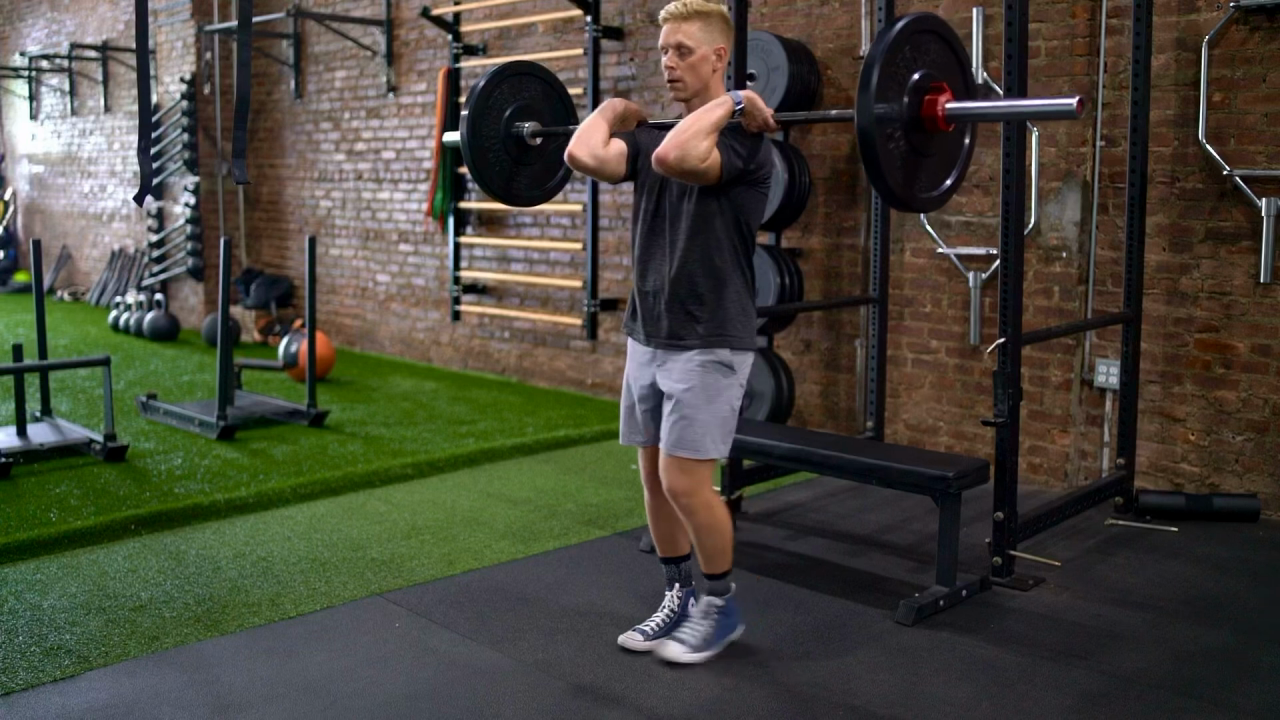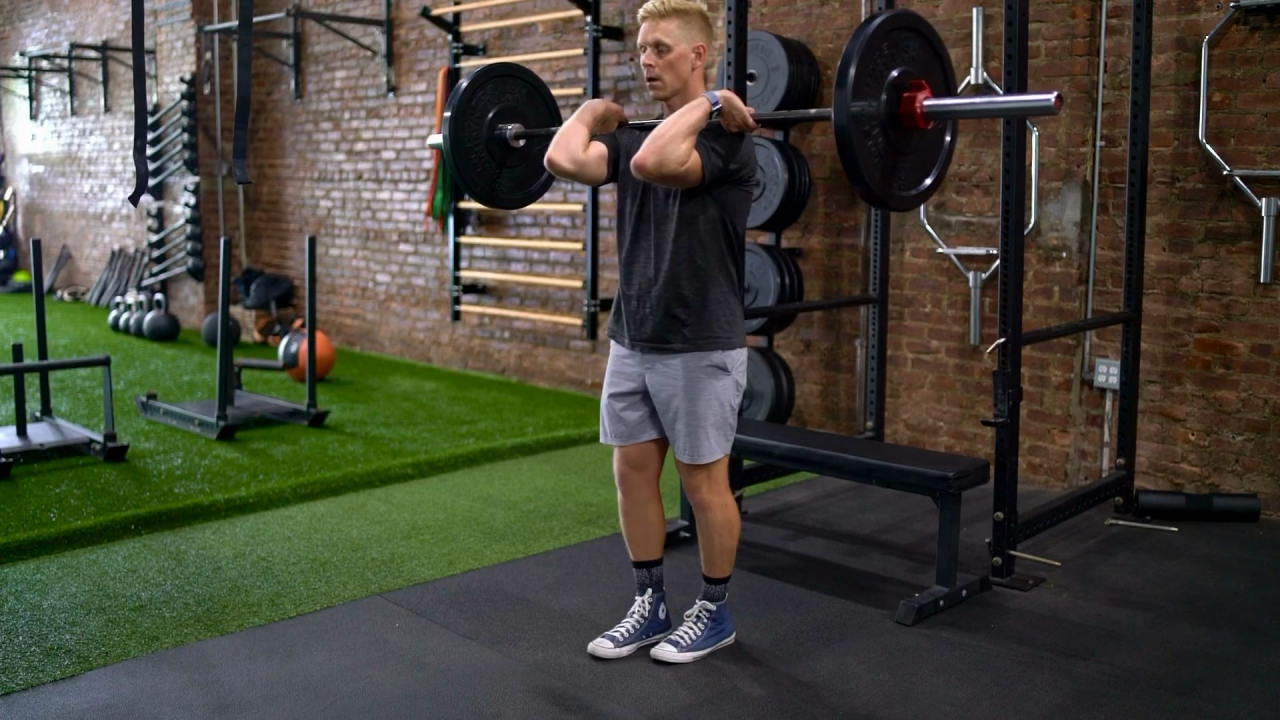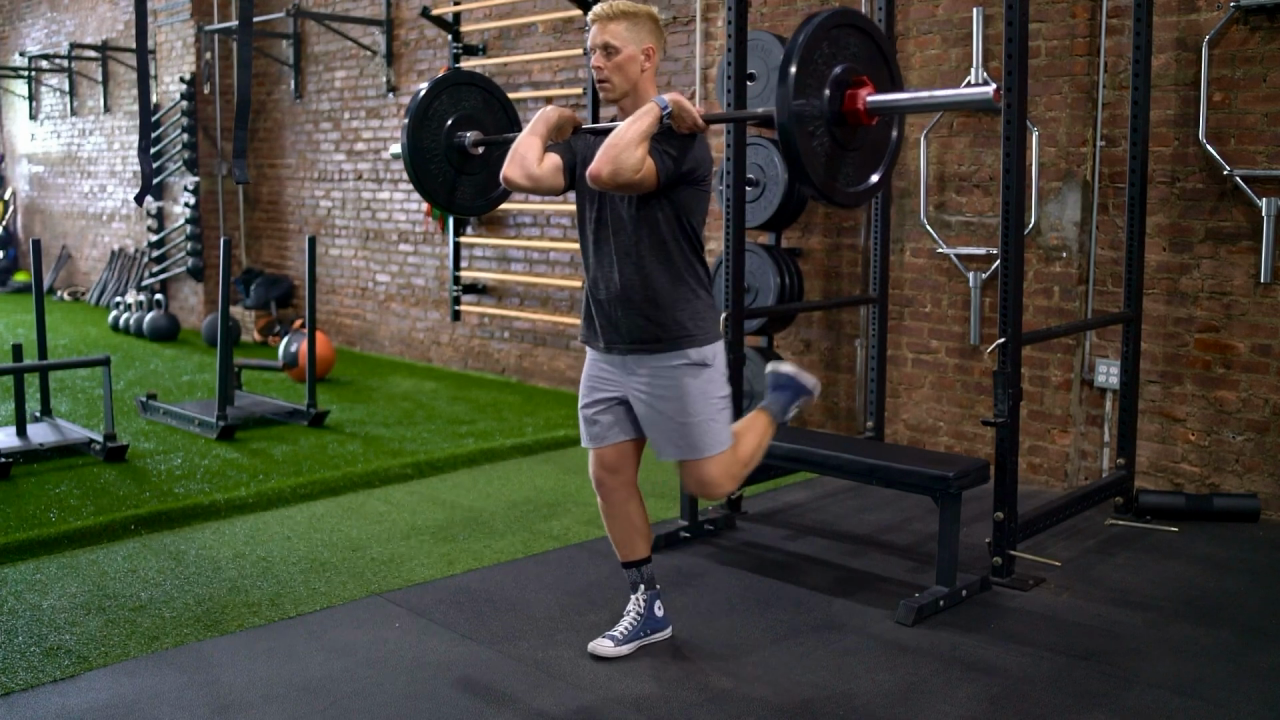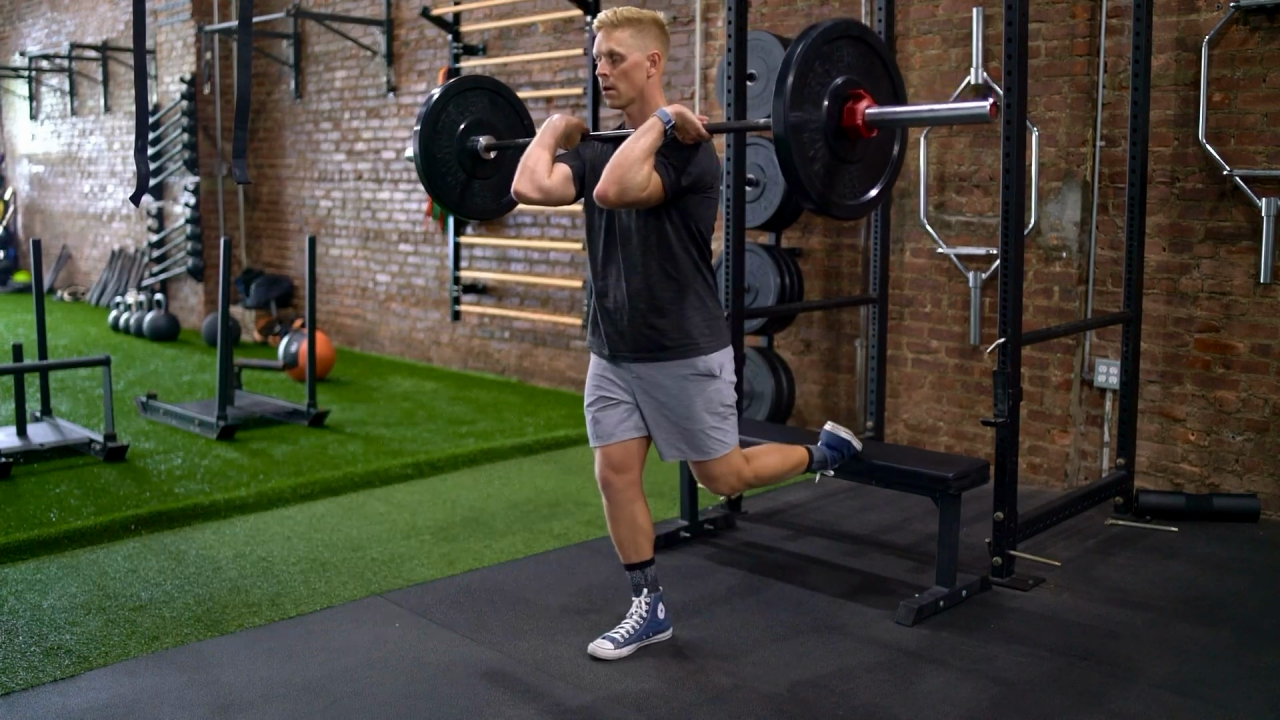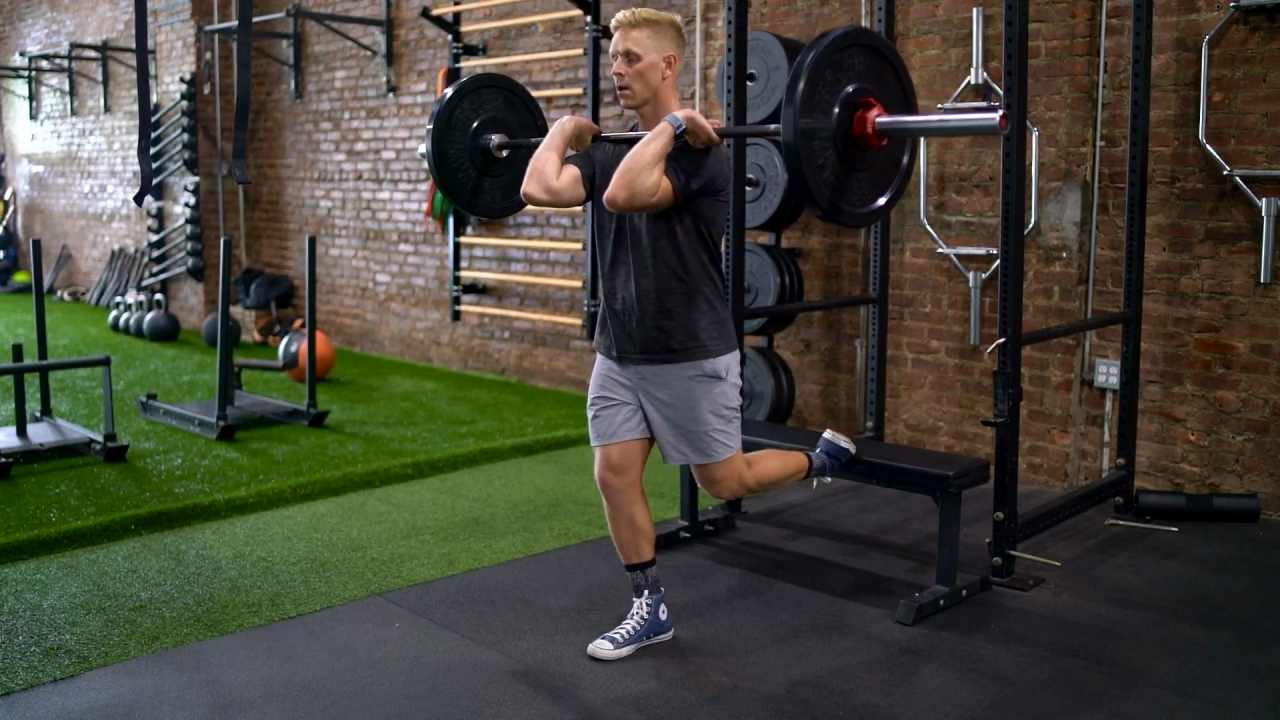
dt=1s
person 1, frame 1
left shoulder: (742, 139)
right shoulder: (650, 134)
left elbow: (675, 158)
right elbow: (582, 154)
left wrist: (731, 102)
right wrist: (611, 109)
left hip: (710, 343)
right hip: (648, 336)
left knee: (685, 481)
right knee: (655, 479)
left ankle: (720, 605)
right ankle: (680, 597)
person 1, frame 2
left shoulder: (724, 138)
right shoulder: (633, 135)
left elbow: (653, 163)
right elbow: (563, 159)
left wrist: (709, 104)
right wrist: (595, 110)
left hip: (700, 346)
right hip: (633, 339)
left knee: (703, 483)
right knee: (631, 472)
left ankle: (713, 612)
right ankle: (649, 606)
person 1, frame 3
left shoulder: (680, 141)
right shoulder: (588, 143)
left elbow: (609, 173)
right elbow: (520, 174)
left wrist: (654, 110)
right wrist: (547, 121)
left hip: (677, 346)
right hip: (609, 347)
left knee: (712, 478)
right knee: (610, 476)
left ankle: (780, 396)
right ankle: (646, 607)
person 1, frame 4
left shoulder: (686, 150)
right shoulder: (598, 150)
left elbow: (613, 191)
right elbow: (529, 188)
left wrist: (658, 121)
right wrist: (555, 129)
left hip: (684, 351)
right hip: (614, 351)
left knee: (725, 476)
right knee: (615, 475)
left ankle: (825, 452)
right ankle: (648, 608)
person 1, frame 5
left shoulder: (699, 153)
right shoulder: (609, 151)
left elbow: (623, 195)
right elbow: (539, 189)
left wrist: (671, 125)
right wrist: (564, 131)
left hip: (689, 355)
right hip: (619, 351)
left knee: (724, 480)
right knee: (614, 476)
left ankle: (824, 457)
right ankle: (649, 609)
